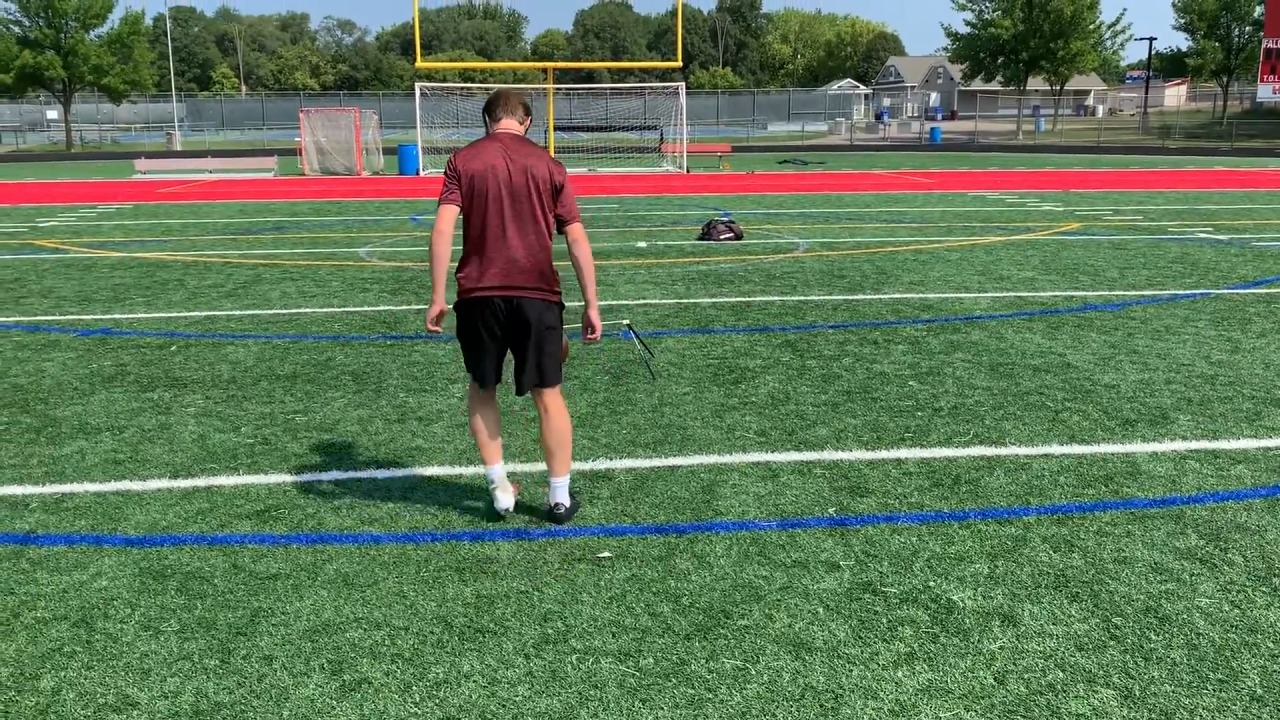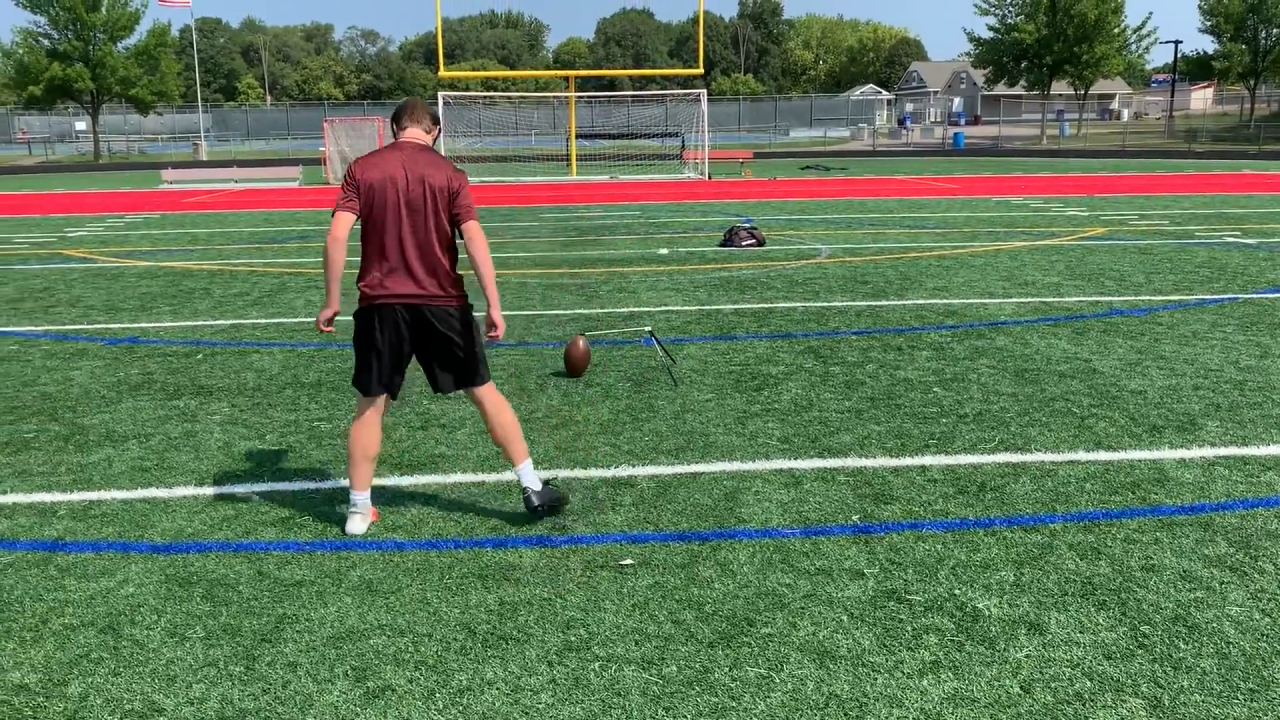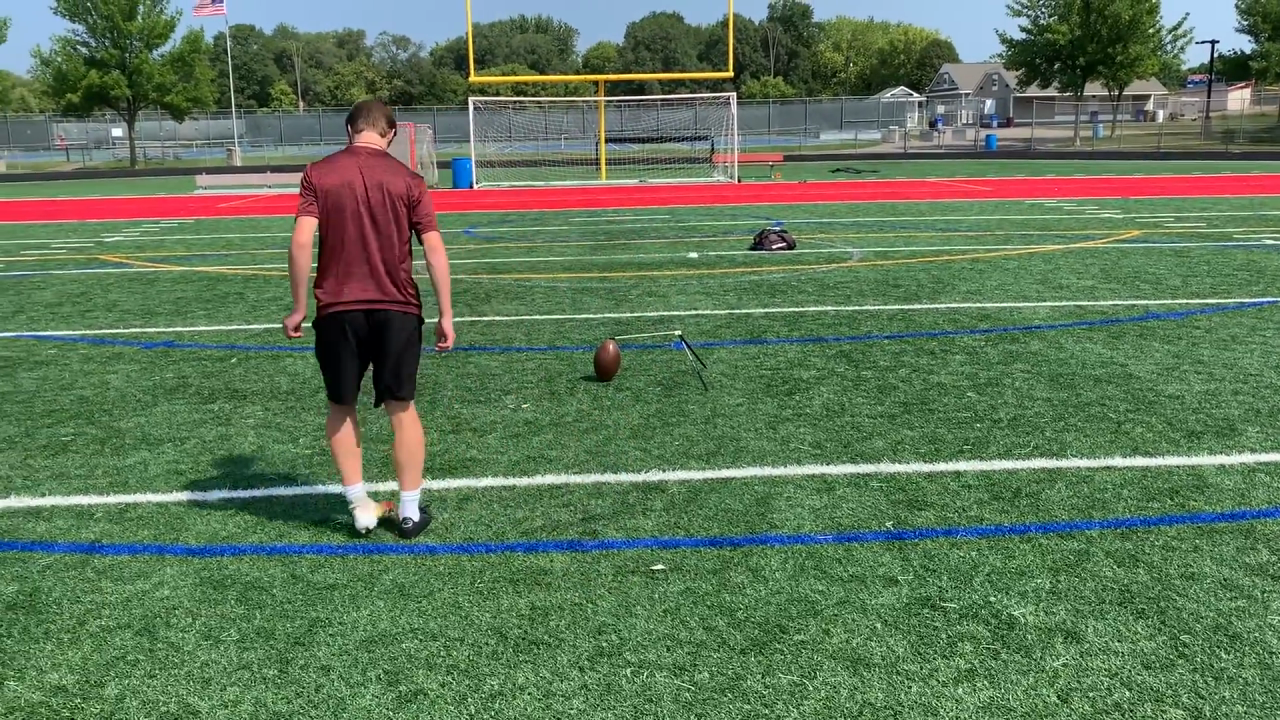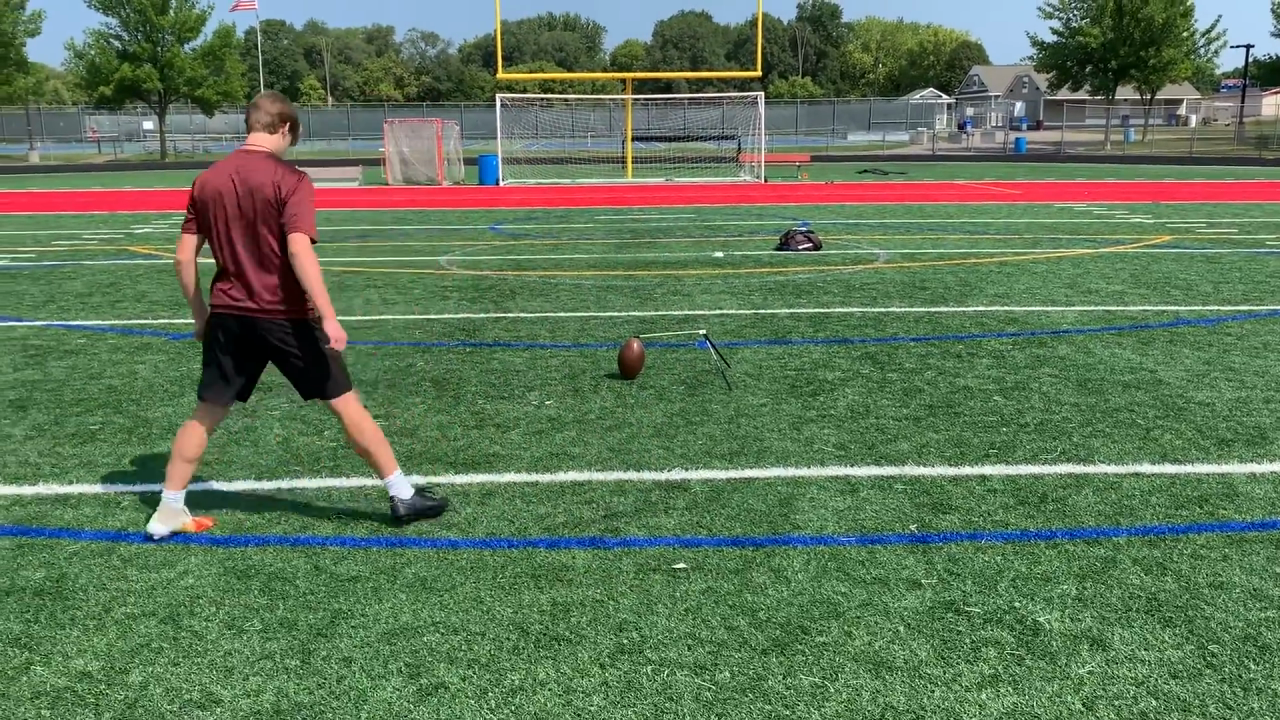
dt=0.5s
person 1, frame 1
left shoulder: (463, 160)
right shoulder: (548, 165)
left elbow: (442, 229)
right elbow: (577, 239)
left wrist: (438, 297)
right wrist: (591, 305)
left hip: (479, 294)
right hip: (538, 295)
left knee: (481, 391)
right knee: (548, 396)
left ankle: (499, 486)
right ankle: (560, 497)
person 1, frame 2
left shoulder: (362, 168)
right shoulder: (447, 173)
left elbow: (337, 236)
right elbow: (476, 242)
left wrist: (333, 300)
right wrist: (494, 306)
left hip: (381, 304)
right hip: (442, 303)
left knee: (370, 406)
right knee: (484, 392)
left ankle: (358, 510)
right ankle: (532, 486)
person 1, frame 3
left shoulder: (318, 173)
right shoulder: (408, 180)
left elbow: (301, 242)
right elbow: (434, 249)
left wrist: (299, 307)
right wrist: (445, 315)
left hip: (339, 309)
right hip: (398, 309)
left knee: (341, 411)
right knee: (402, 410)
left ankle: (361, 505)
right ankle: (409, 511)
person 1, frame 4
left shoulder: (205, 180)
right shoulder: (289, 179)
left elbow: (184, 257)
right elbow: (300, 252)
left wrist: (200, 314)
right wrist: (328, 317)
left hip: (229, 316)
right hip: (285, 315)
left knee: (207, 412)
right knee: (345, 403)
left ankle: (169, 511)
right ankle: (403, 494)
